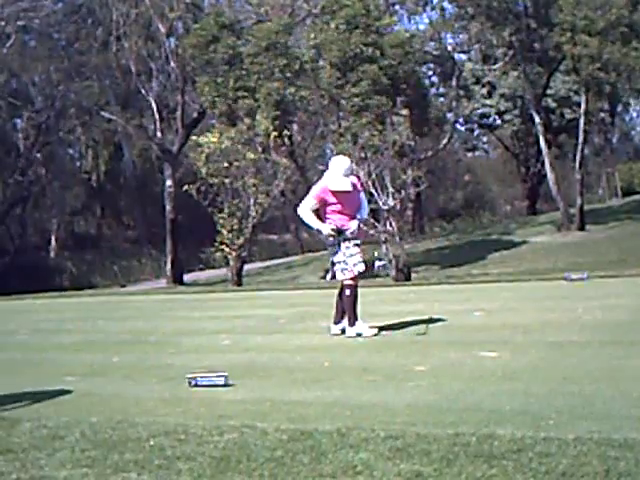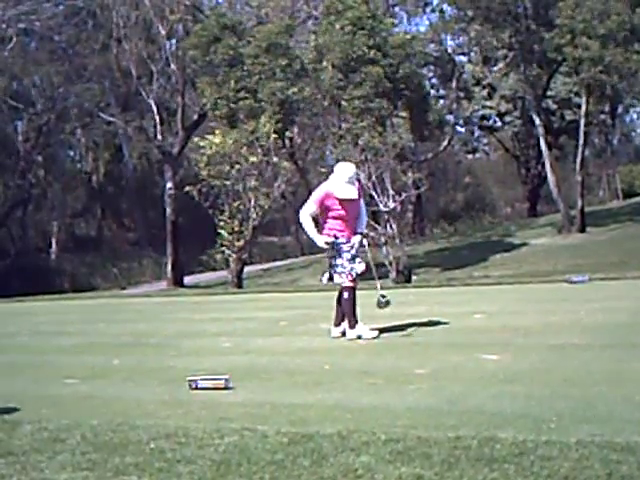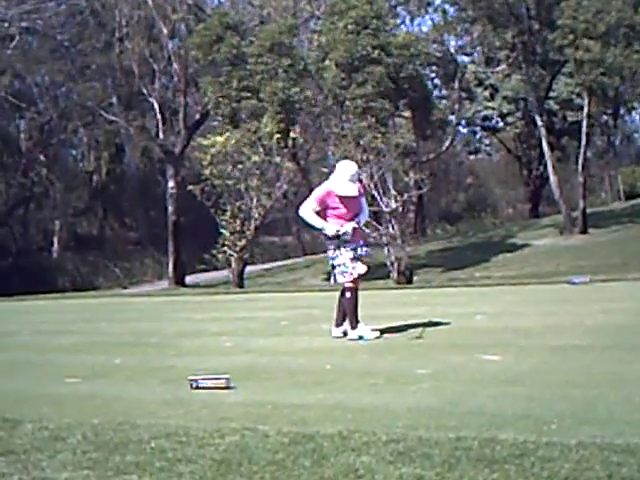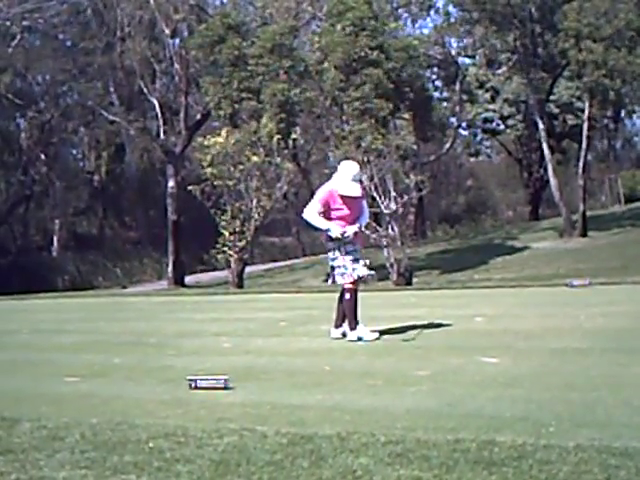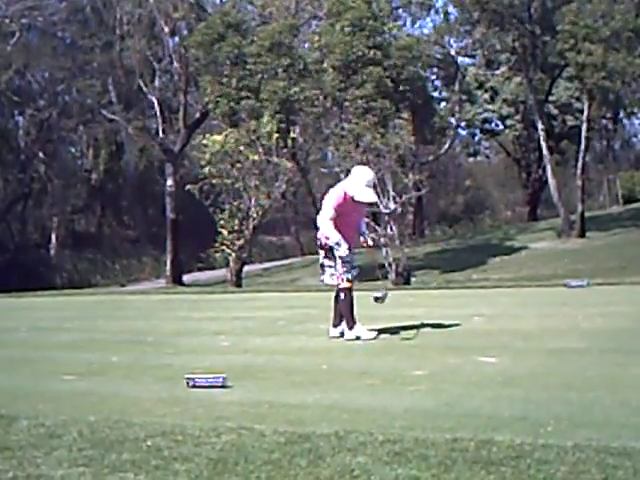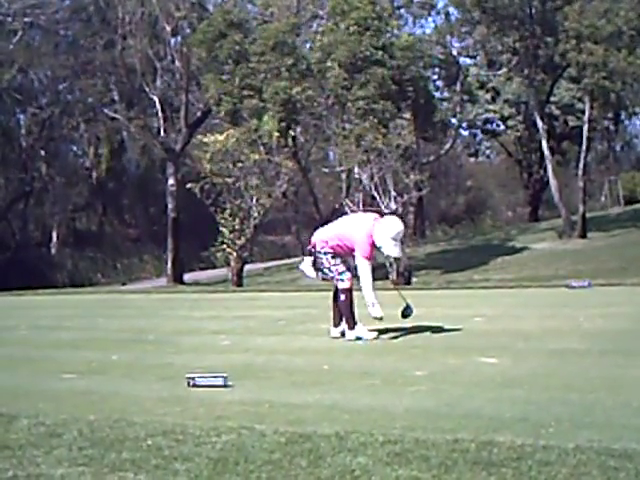
dt=0.5s
person 1, frame 1
left shoulder: (355, 182)
right shoulder: (323, 188)
left elbow: (364, 205)
right elbow: (303, 209)
left wrist: (357, 220)
right wrist: (320, 226)
left hip: (353, 236)
right hip: (338, 238)
left knee: (348, 280)
right knee: (350, 278)
left ankle: (337, 323)
right ankle: (353, 325)
person 1, frame 2
left shoulder: (355, 188)
right shoulder: (324, 192)
left elbow: (361, 211)
right elbow: (304, 215)
left wrist: (359, 234)
right wrist: (316, 237)
left hip: (351, 241)
right hip: (335, 242)
left knee: (347, 282)
right knee: (348, 280)
left ankle: (338, 326)
right ankle: (353, 327)
person 1, frame 3
left shoulder: (357, 187)
right shoulder: (325, 191)
left elbow: (364, 211)
right elbow: (304, 210)
left wrist: (354, 223)
right wrist: (325, 226)
left hip: (354, 240)
right hip: (338, 242)
left knee: (350, 283)
right knee: (350, 281)
left ankle: (339, 326)
right ankle: (355, 327)
person 1, frame 4
left shoulder: (357, 190)
right shoulder: (328, 191)
left elbow: (365, 213)
right elbow: (308, 213)
left wrist: (356, 226)
right wrist: (330, 227)
left hip: (353, 241)
right hip: (338, 243)
left knee: (350, 284)
right knee: (350, 283)
left ankle: (338, 327)
right ankle: (354, 329)
person 1, frame 5
left shoulder: (359, 195)
right shoulder: (338, 195)
left elbow: (359, 216)
right elbow: (323, 220)
left wrist: (364, 233)
right wrist: (339, 241)
left hip: (346, 244)
right hip: (332, 244)
left knee: (345, 285)
right knee: (345, 283)
left ankle: (336, 327)
right ankle: (352, 329)
person 1, frame 6
left shoulder: (377, 220)
right shoulder: (365, 238)
right elbow: (364, 275)
right wrist: (373, 303)
left hip: (332, 245)
right hip: (324, 246)
left knee: (341, 283)
right knee: (345, 283)
left ankle: (336, 327)
right ankle: (352, 329)
